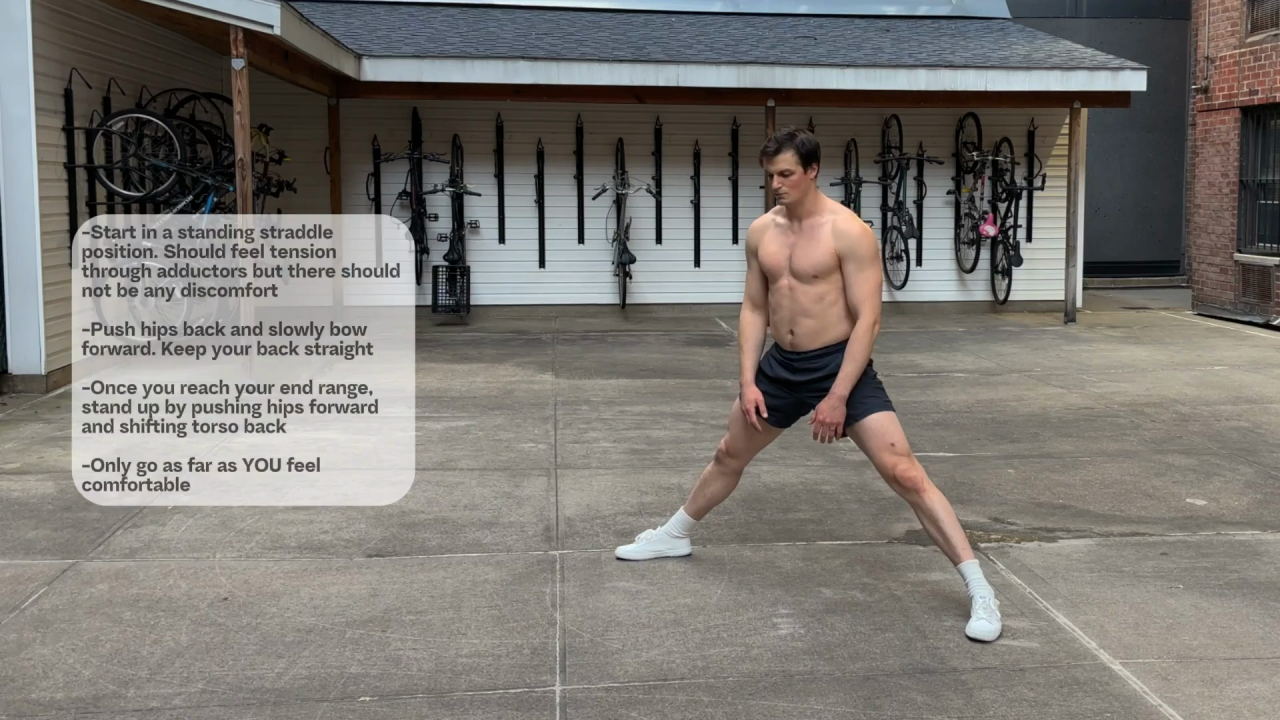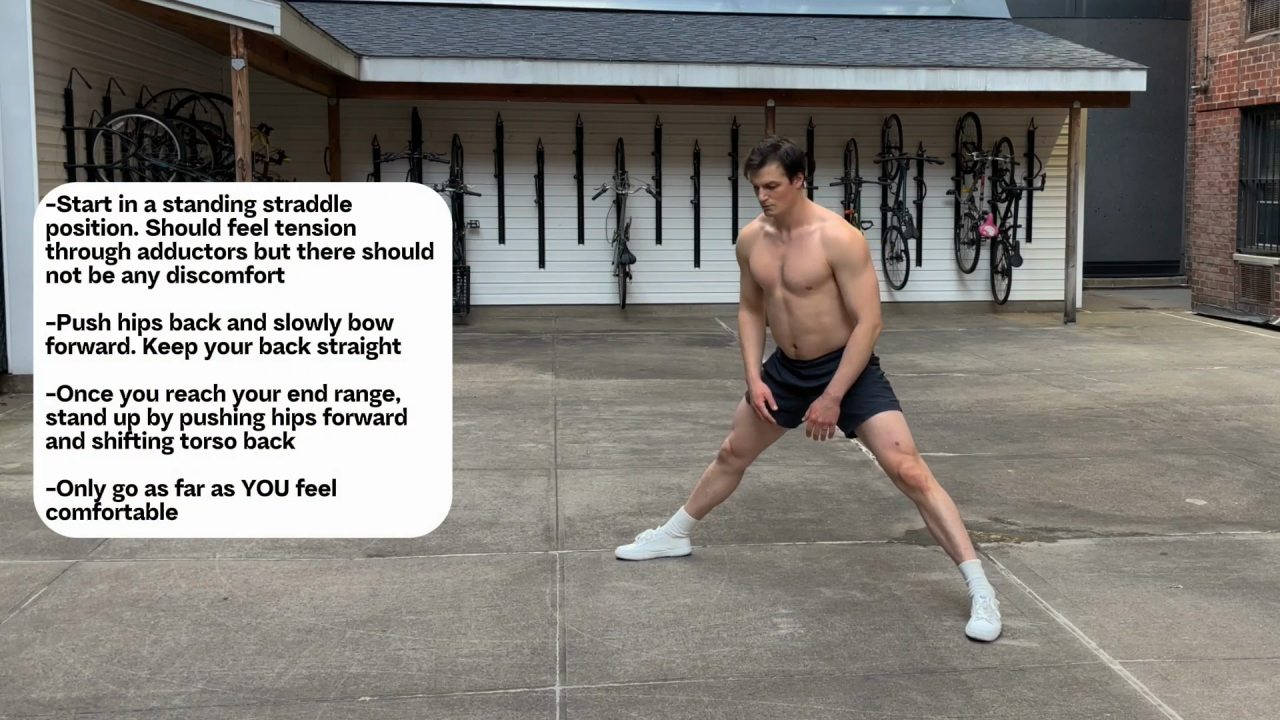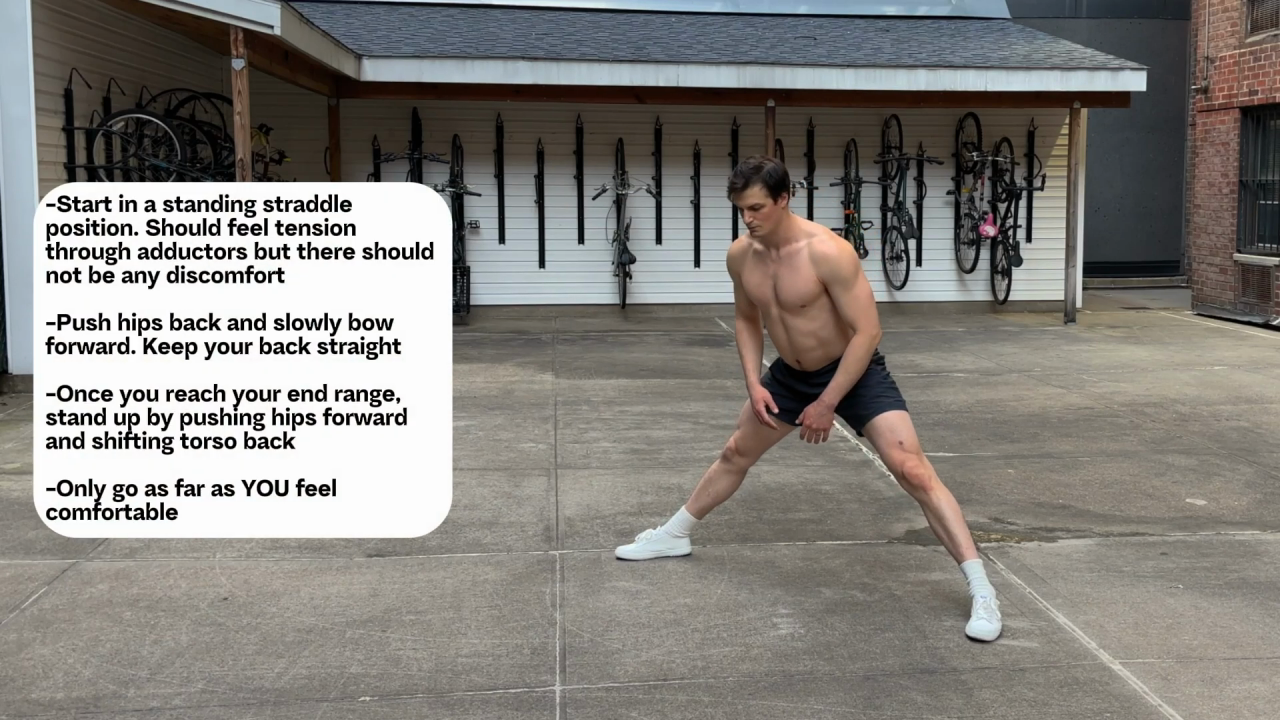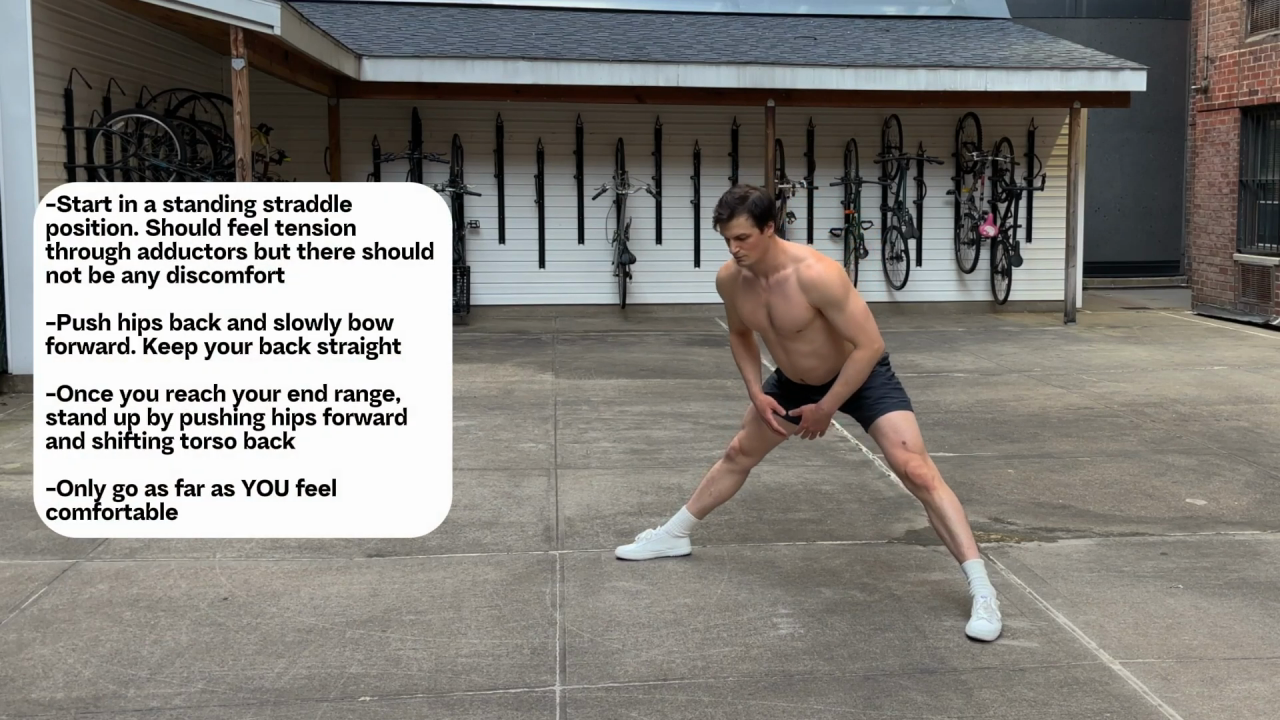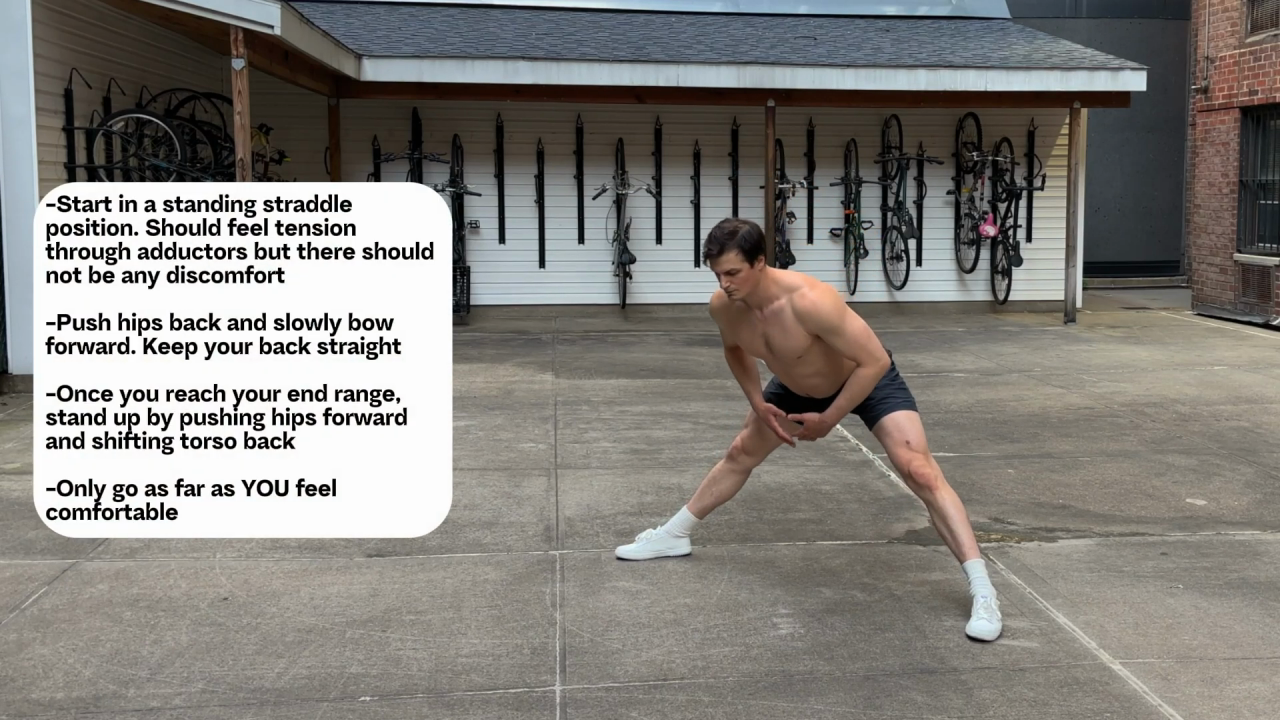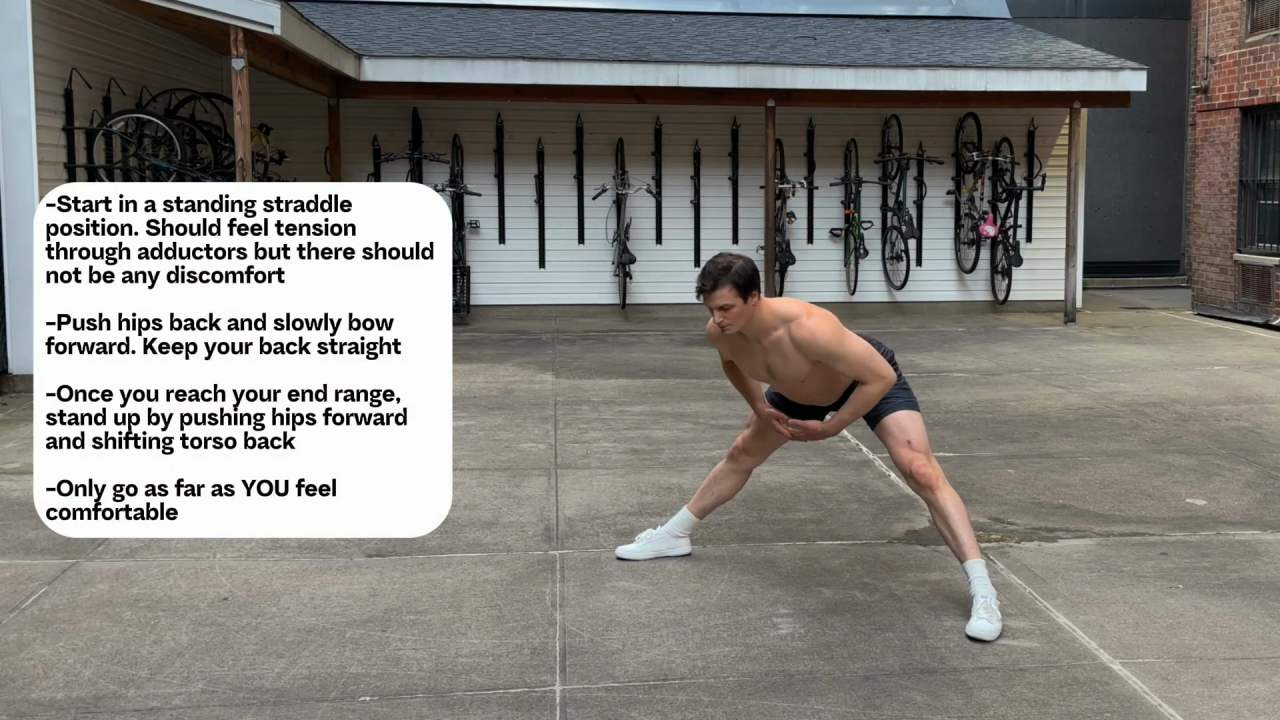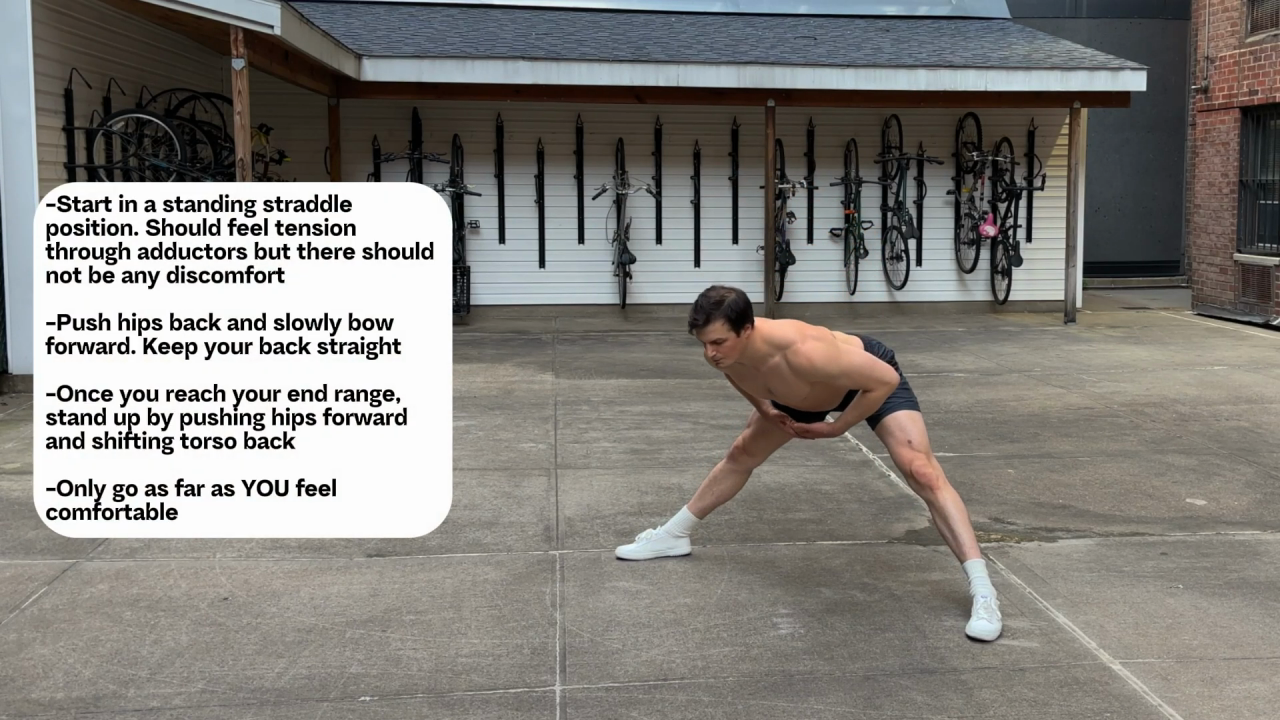
dt=0.7s
person 1, frame 1
left shoulder: (849, 231)
right shoulder: (761, 231)
left elbow: (868, 319)
right elbow: (754, 308)
left wrist: (838, 397)
right wrist: (747, 381)
left hip: (840, 364)
right hip: (781, 366)
left knee: (904, 473)
right knee: (729, 456)
left ankle: (979, 589)
right ankle: (673, 536)
person 1, frame 2
left shoulder: (839, 237)
right shoulder: (751, 238)
left elbow: (869, 322)
right elbow: (750, 309)
left wrist: (832, 398)
right wrist: (754, 378)
left hip: (849, 369)
right hip: (785, 370)
left knee: (909, 472)
right knee: (732, 454)
left ankle: (980, 589)
right ankle: (674, 535)
person 1, frame 3
left shoulder: (828, 251)
right shoulder: (740, 255)
left elbow: (868, 332)
right elbow: (747, 319)
left wrist: (827, 404)
right wrist: (754, 384)
left hip: (856, 372)
right hip: (789, 374)
left knee: (913, 471)
right knee: (735, 454)
left ankle: (981, 589)
right ankle: (673, 535)
person 1, frame 4
left shoulder: (816, 274)
right shoulder: (730, 278)
left elbow: (869, 345)
right elbow: (740, 334)
left wrist: (825, 409)
right wrist: (757, 394)
left hip: (863, 377)
right hip: (793, 382)
left knee: (916, 471)
right knee: (738, 454)
left ankle: (982, 591)
right ankle: (674, 535)
person 1, frame 5
left shoulder: (810, 300)
right shoulder: (723, 305)
left elbow: (876, 360)
right elbow: (735, 349)
left wrist: (827, 420)
right wrist: (759, 404)
left hip: (869, 379)
right hip: (797, 386)
left knee: (919, 471)
right knee: (739, 455)
left ankle: (982, 590)
right ankle: (674, 535)
person 1, frame 6
left shoulder: (807, 328)
right shoulder: (719, 331)
left elbow: (882, 377)
left wrist: (830, 427)
right wrist: (760, 409)
left hip: (873, 381)
right hip: (800, 389)
left knee: (922, 472)
right knee: (740, 456)
left ankle: (982, 590)
right ankle: (674, 535)
person 1, frame 7
left shoulder: (802, 352)
right shoulder: (720, 351)
left elbow: (887, 379)
left wrist: (835, 428)
right wrist: (764, 408)
left hip: (873, 379)
right hip: (808, 389)
left knee: (922, 472)
right knee: (740, 456)
left ankle: (983, 592)
right ankle: (674, 536)
